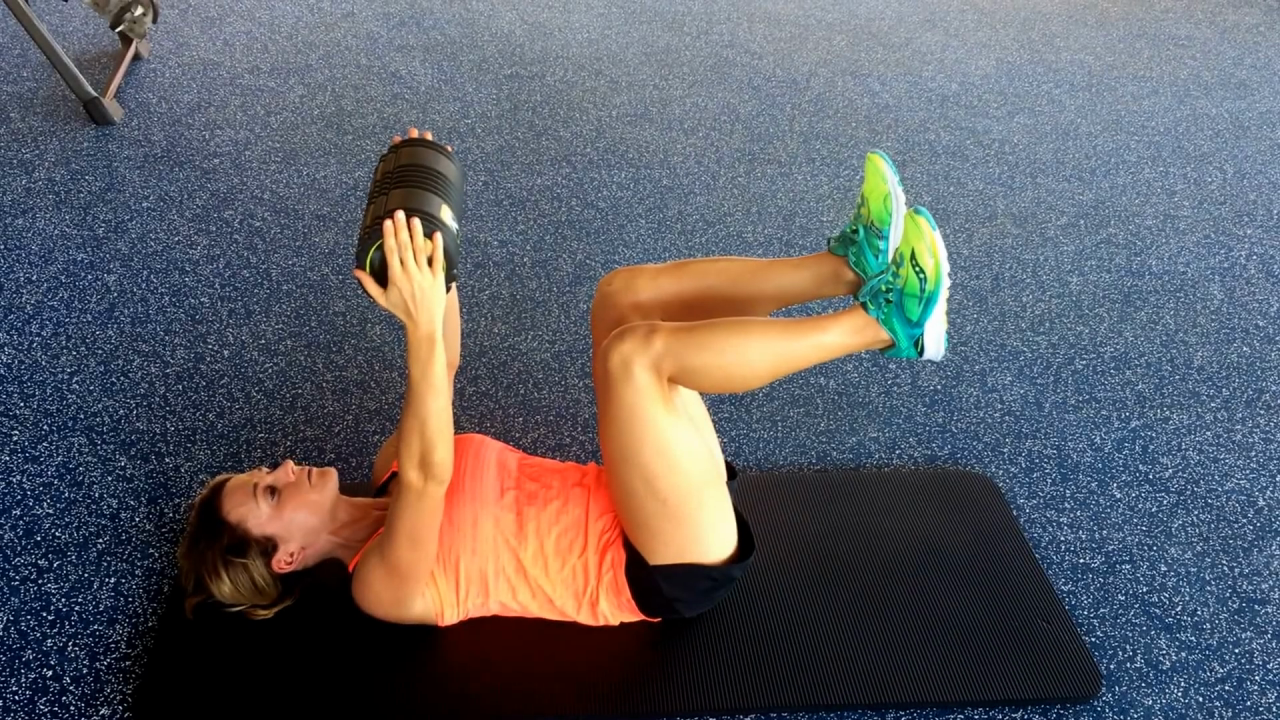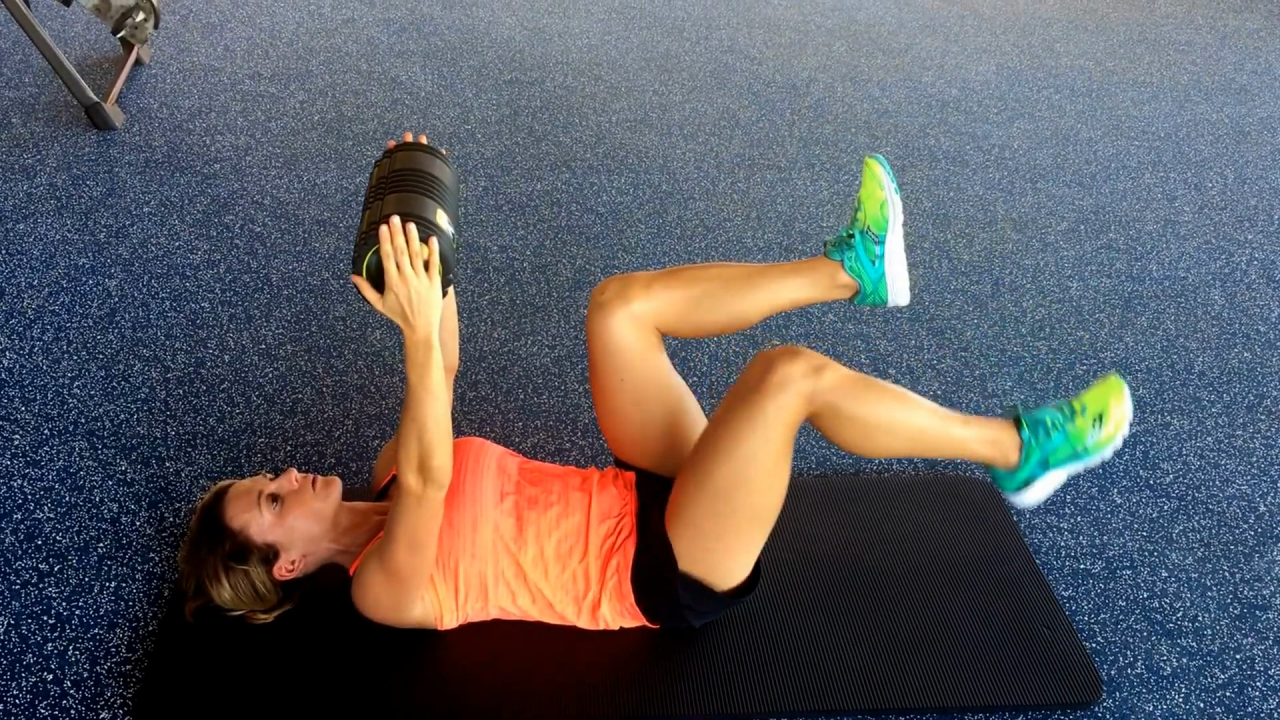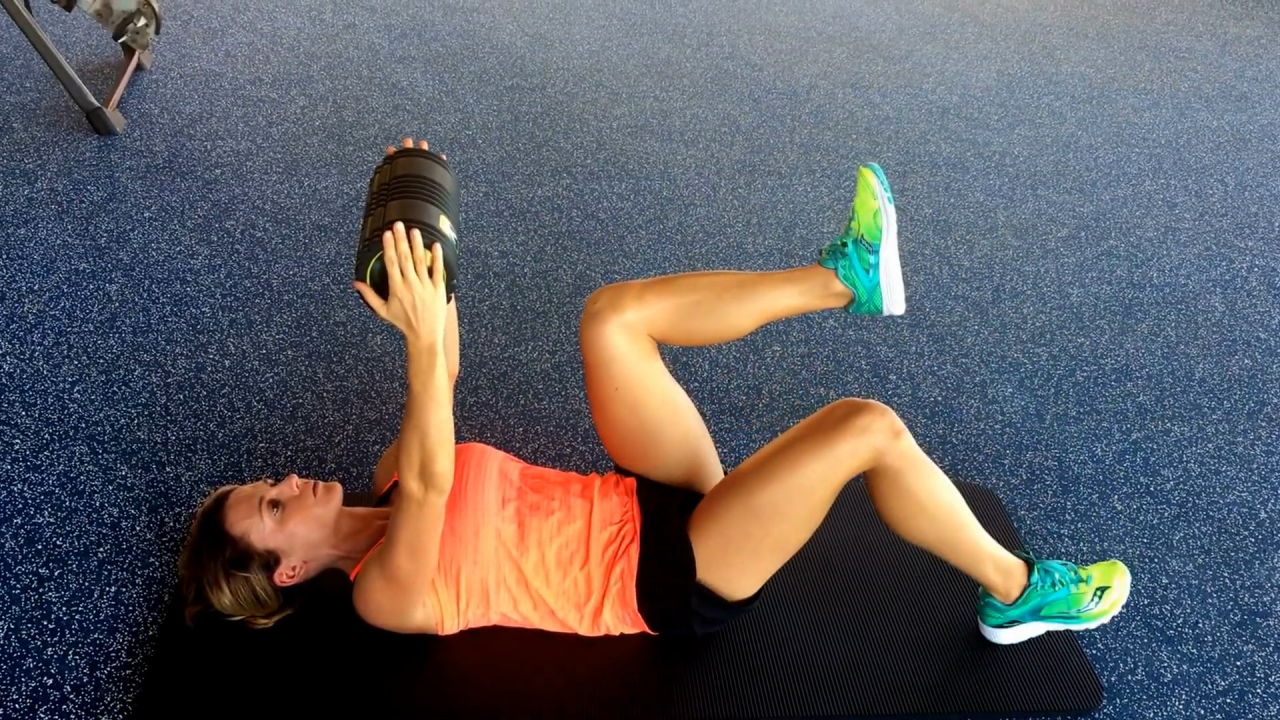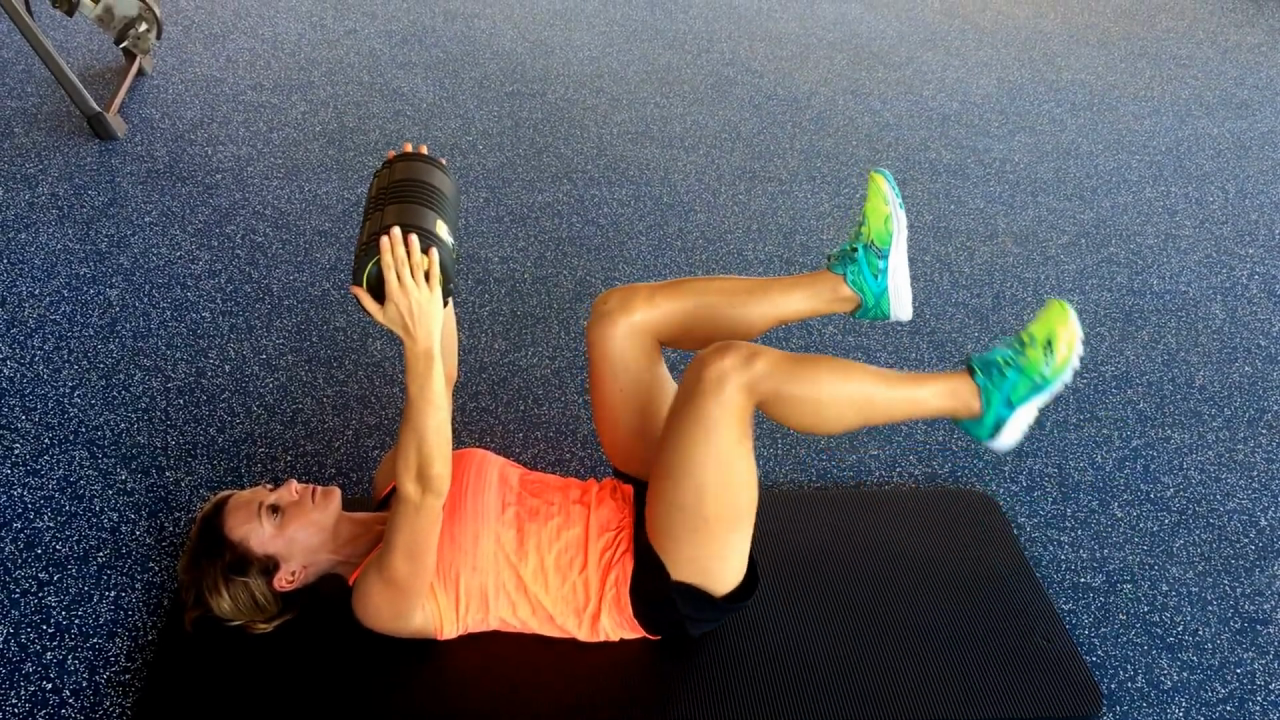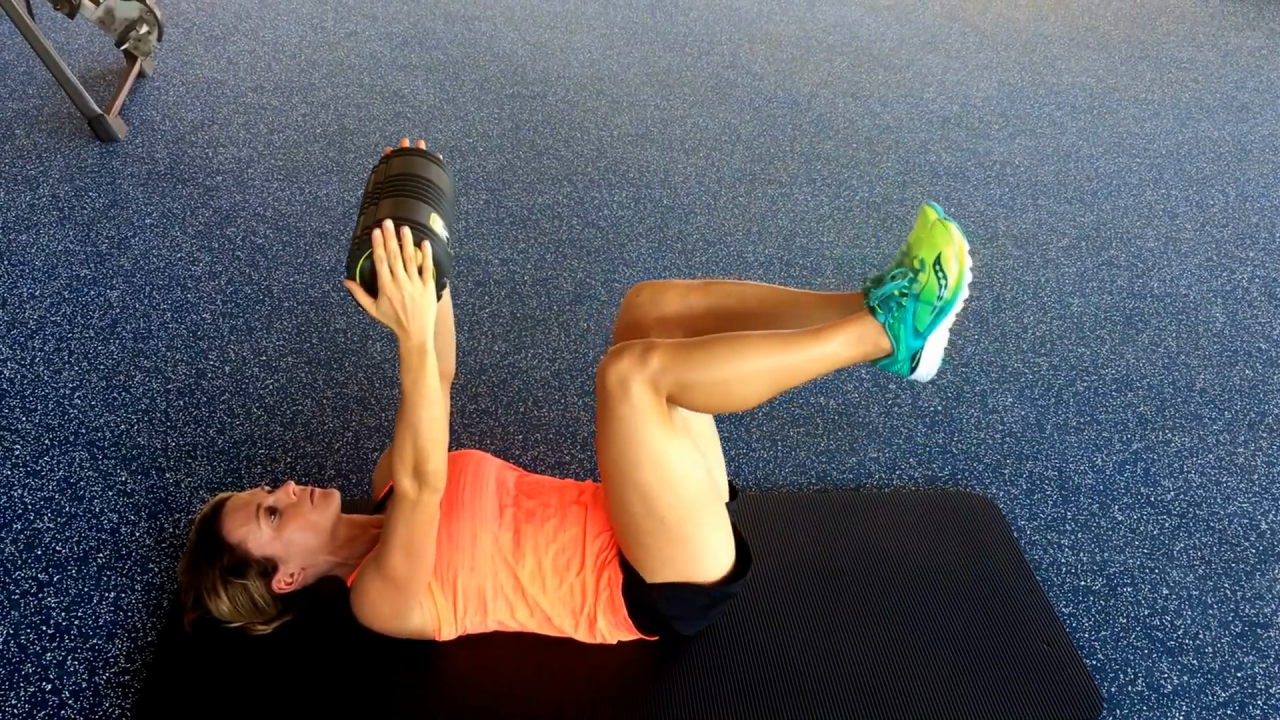
dt=1s
person 1, frame 1
left shoulder: (387, 483)
right shoulder: (385, 581)
left elbow: (442, 369)
right elbow: (431, 471)
left wrist: (434, 255)
right wrist: (420, 324)
left hip: (643, 504)
right hip: (671, 569)
left knee: (626, 294)
right knee: (636, 350)
left ankle: (849, 266)
right ankle: (884, 323)
person 1, frame 2
left shoulder: (387, 489)
right shoulder: (387, 585)
left elbow: (442, 374)
right elbow: (434, 477)
left wrist: (427, 256)
right wrist: (416, 327)
left hip: (645, 499)
right hip: (671, 576)
left knee: (621, 302)
right knee: (791, 373)
left ankle: (852, 271)
right ankle: (1020, 450)
person 1, frame 3
left shoulder: (386, 494)
right shoulder: (388, 592)
left elbow: (438, 394)
right elbow: (435, 483)
left wrist: (427, 262)
right wrist: (420, 333)
left hip: (652, 502)
right hip: (676, 576)
left knee: (614, 313)
right knee: (868, 429)
left ankle: (846, 280)
right ankle: (1016, 591)
person 1, frame 4
left shoulder: (388, 498)
right shoulder: (387, 594)
left elbow: (439, 381)
right elbow: (432, 485)
left wrist: (423, 272)
right wrist: (418, 338)
left hip: (633, 515)
right hip: (671, 586)
left knee: (622, 313)
right knee: (734, 367)
left ankle: (854, 285)
right ankle: (980, 395)
person 1, frame 5
left shoulder: (385, 495)
right shoulder: (385, 597)
left elbow: (437, 379)
right elbow: (426, 484)
left wrist: (423, 283)
right wrist: (411, 334)
left hip: (651, 519)
right hip: (668, 588)
left knee: (655, 304)
right knee: (634, 370)
left ankle: (872, 307)
right ankle: (886, 333)
